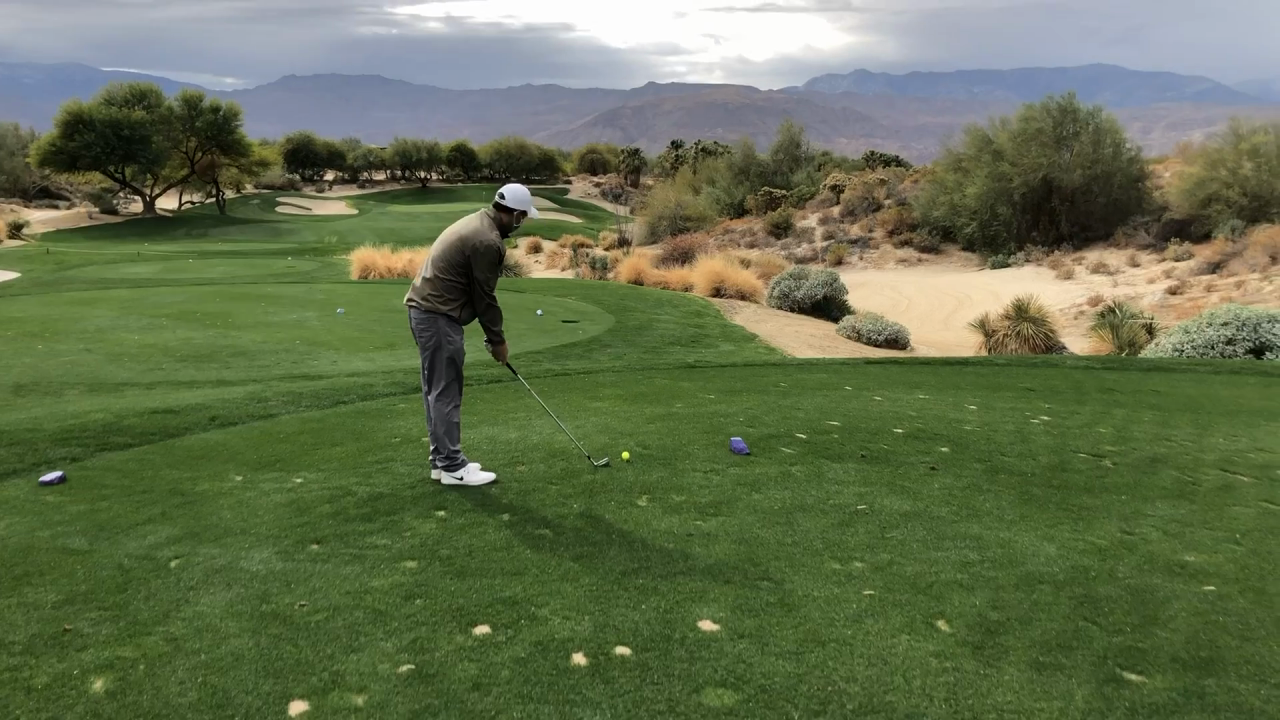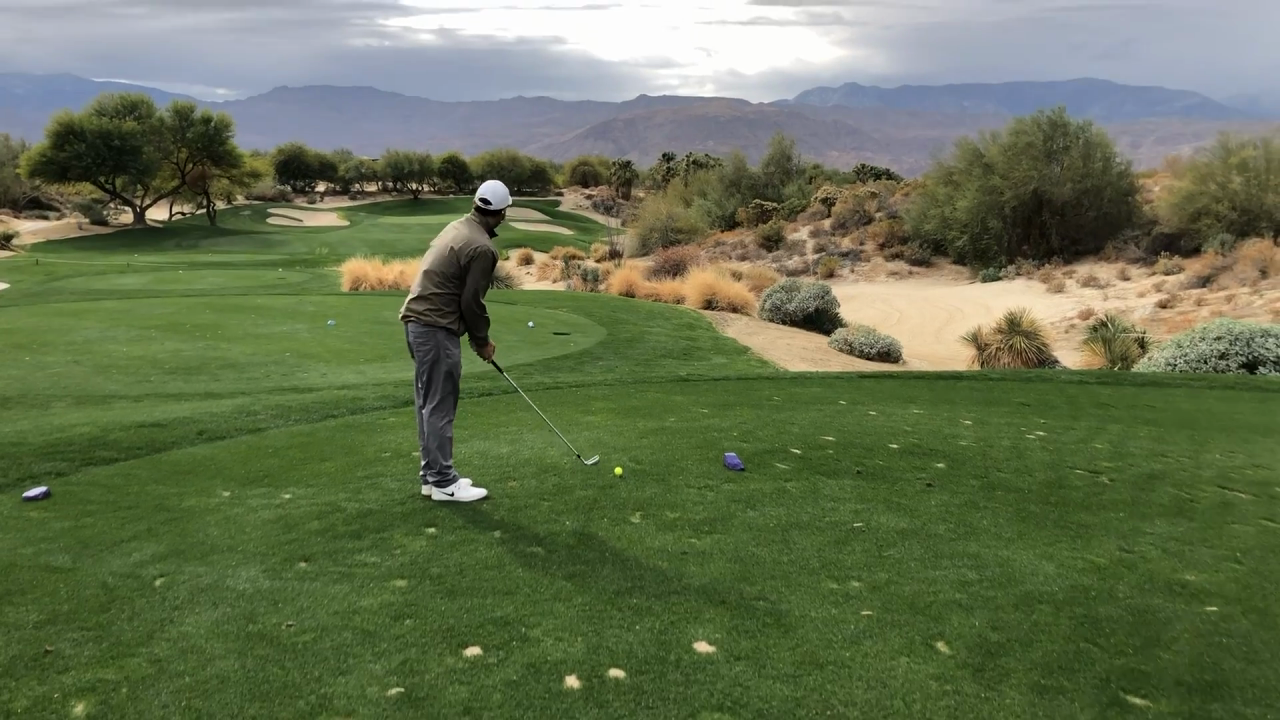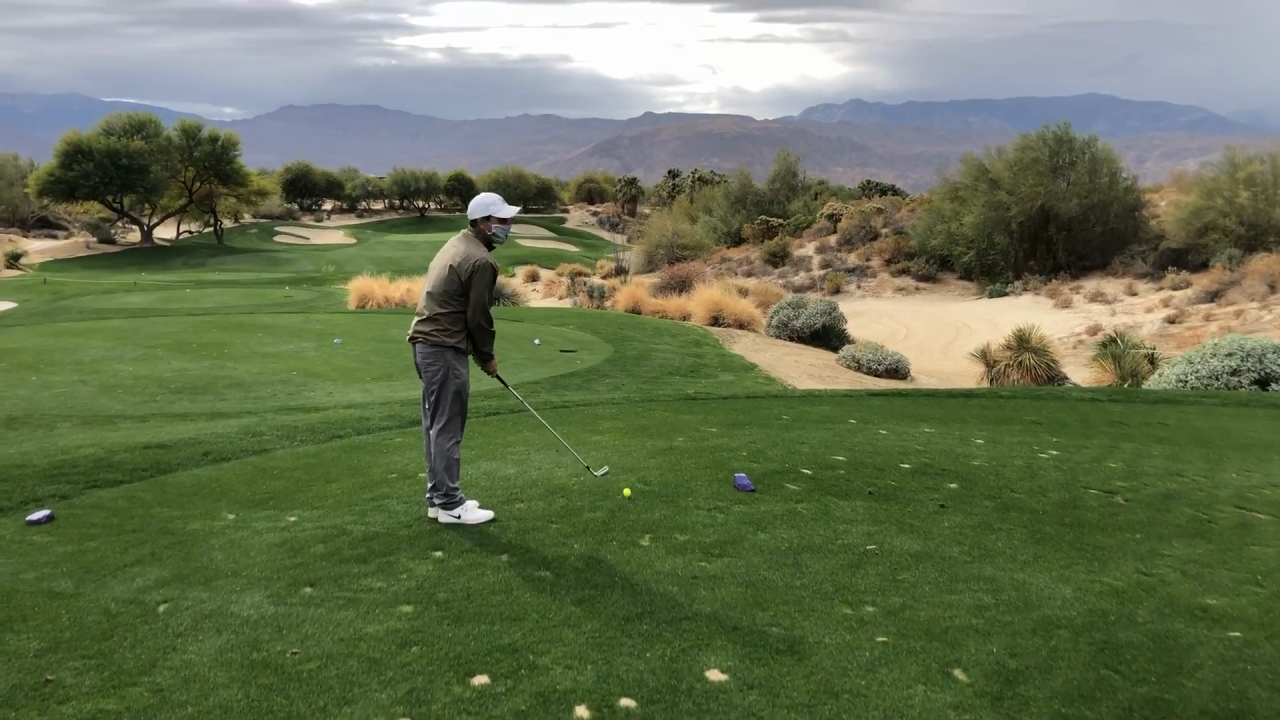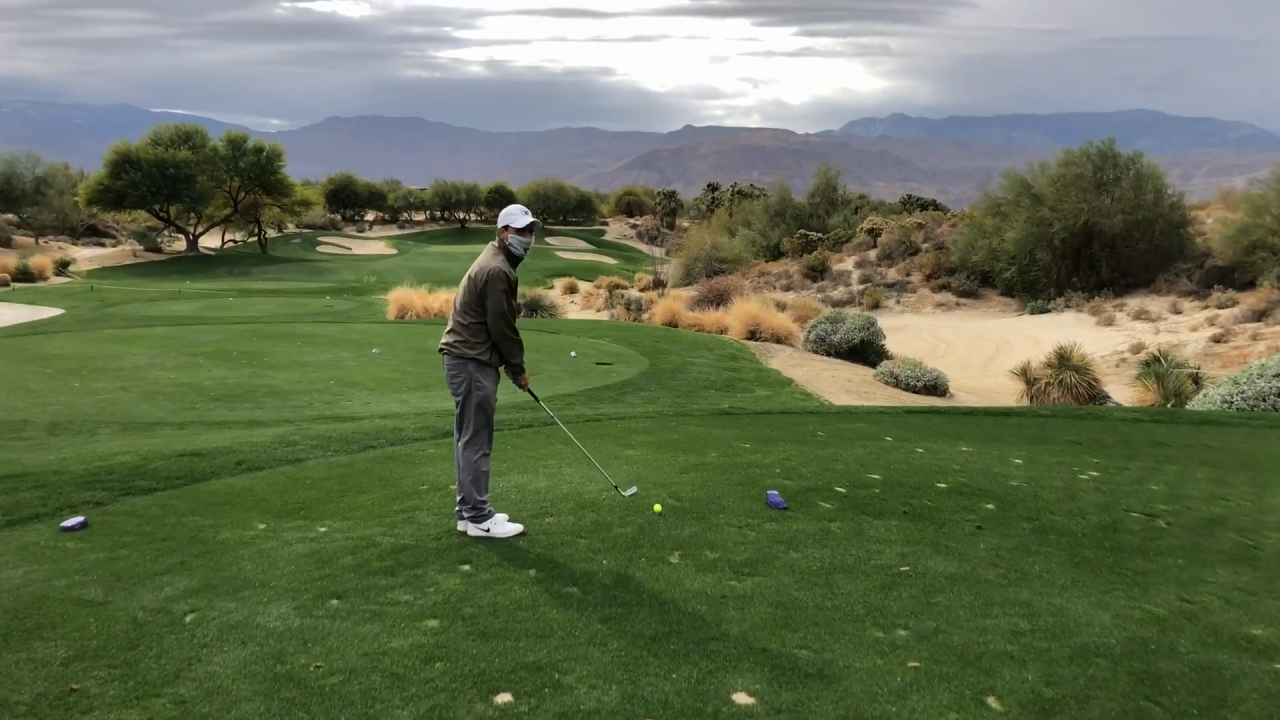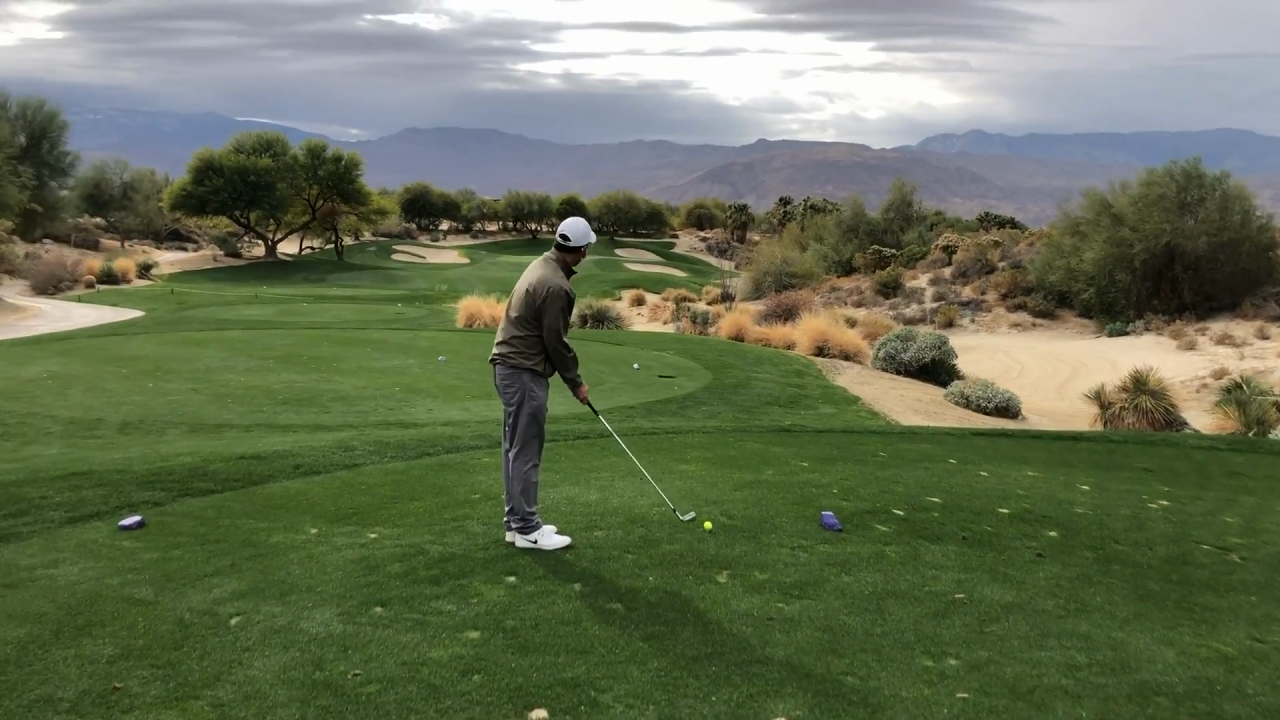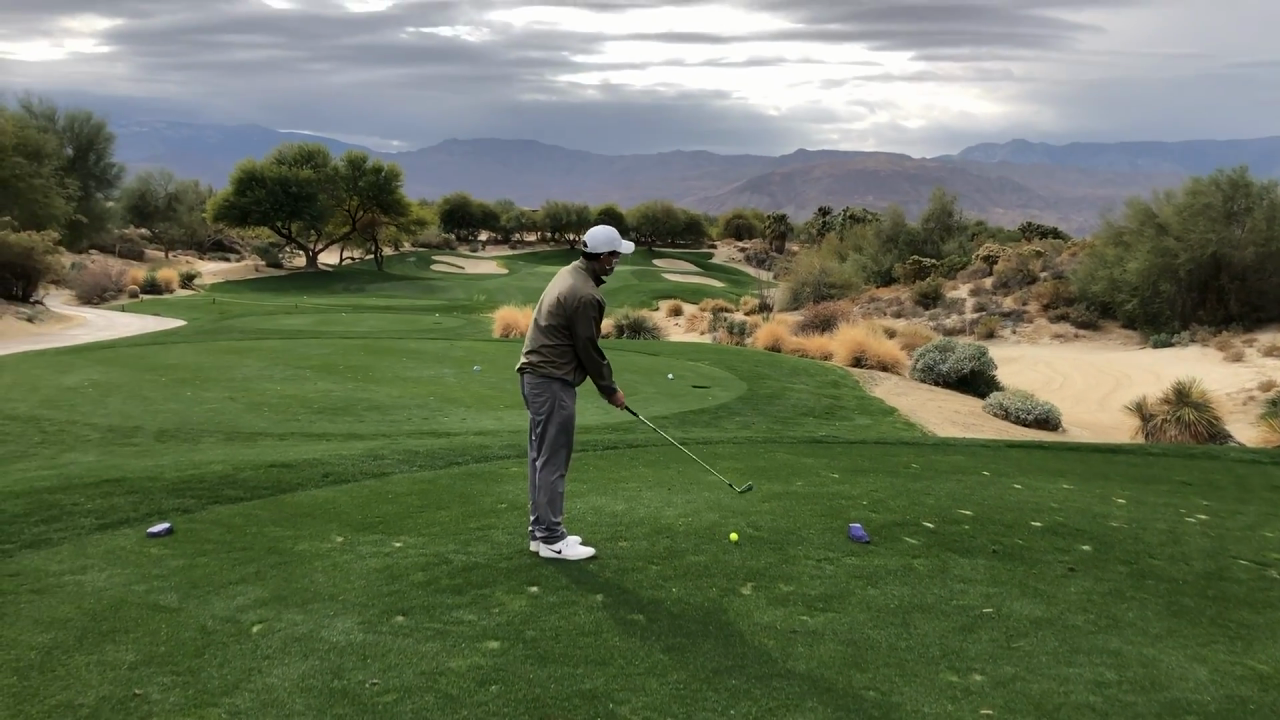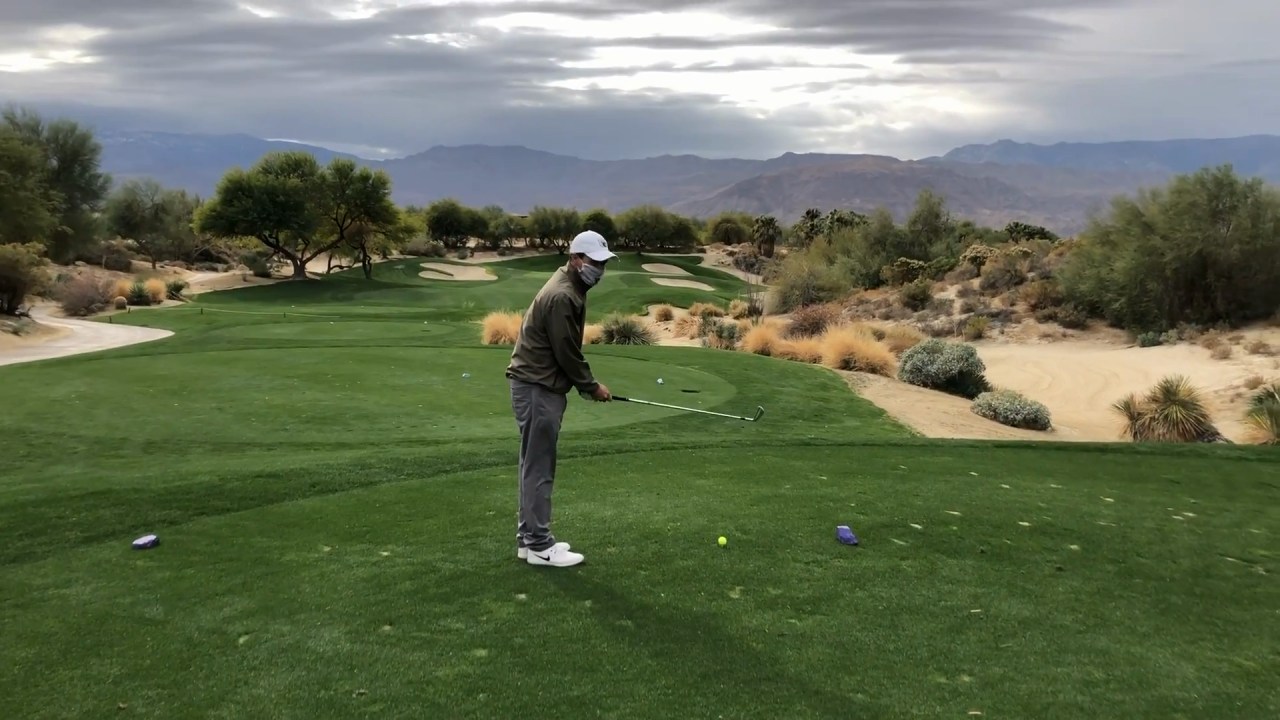
dt=0.4s
person 1, frame 1
left shoulder: (476, 221)
right shoulder: (488, 241)
right elbow: (484, 296)
left wrist: (492, 335)
right wrist: (498, 340)
left hip: (425, 309)
right hip: (438, 315)
left knee: (437, 390)
right knee: (446, 392)
left ankle: (442, 459)
right ankle: (451, 466)
person 1, frame 2
left shoulder: (457, 227)
right shoulder: (482, 248)
right elbow: (471, 302)
left wrist: (476, 337)
right wrist: (482, 341)
left hip: (419, 321)
right hip: (437, 329)
left knee: (429, 403)
right knee: (440, 406)
left ankle: (432, 474)
right ankle: (442, 482)
person 1, frame 3
left shoulder: (457, 244)
right shoulder: (480, 261)
right elbow: (478, 316)
left wrist: (480, 354)
right wrist: (487, 357)
left hip: (428, 342)
right hip: (444, 349)
left knee: (437, 424)
right knee: (448, 427)
left ankle: (439, 496)
right ankle: (448, 505)
person 1, frame 4
left shoulder: (495, 262)
right shoulder: (497, 271)
right elbow: (501, 328)
left wrist: (511, 366)
right wrist: (518, 369)
left hip: (467, 358)
right hip: (472, 362)
left knee: (469, 438)
right knee: (476, 441)
left ankle: (469, 509)
right ankle: (478, 518)
person 1, frame 5
left shoulder: (541, 266)
right shoulder: (556, 287)
right elbow: (555, 341)
left wrist: (570, 377)
right wrist: (575, 382)
left hip: (510, 366)
right hip: (524, 373)
left knee: (516, 448)
right knee: (526, 451)
left ankle: (516, 520)
right ankle: (526, 529)
person 1, frame 6
left shoulder: (569, 274)
right shoulder: (586, 295)
right elbow: (588, 350)
left wrist: (603, 384)
right wrist: (610, 390)
left hip: (537, 375)
right hip: (552, 382)
left knee: (542, 457)
right knee: (553, 461)
left ankle: (541, 530)
right ankle: (551, 539)
person 1, frame 7
left shoulder: (568, 288)
right shoulder: (562, 296)
right elbow: (566, 352)
left wrist: (585, 384)
right wrist: (592, 385)
left hip: (541, 386)
right hip: (538, 388)
left knee: (535, 465)
right knee: (539, 467)
left ankle: (530, 537)
right ankle: (539, 546)
